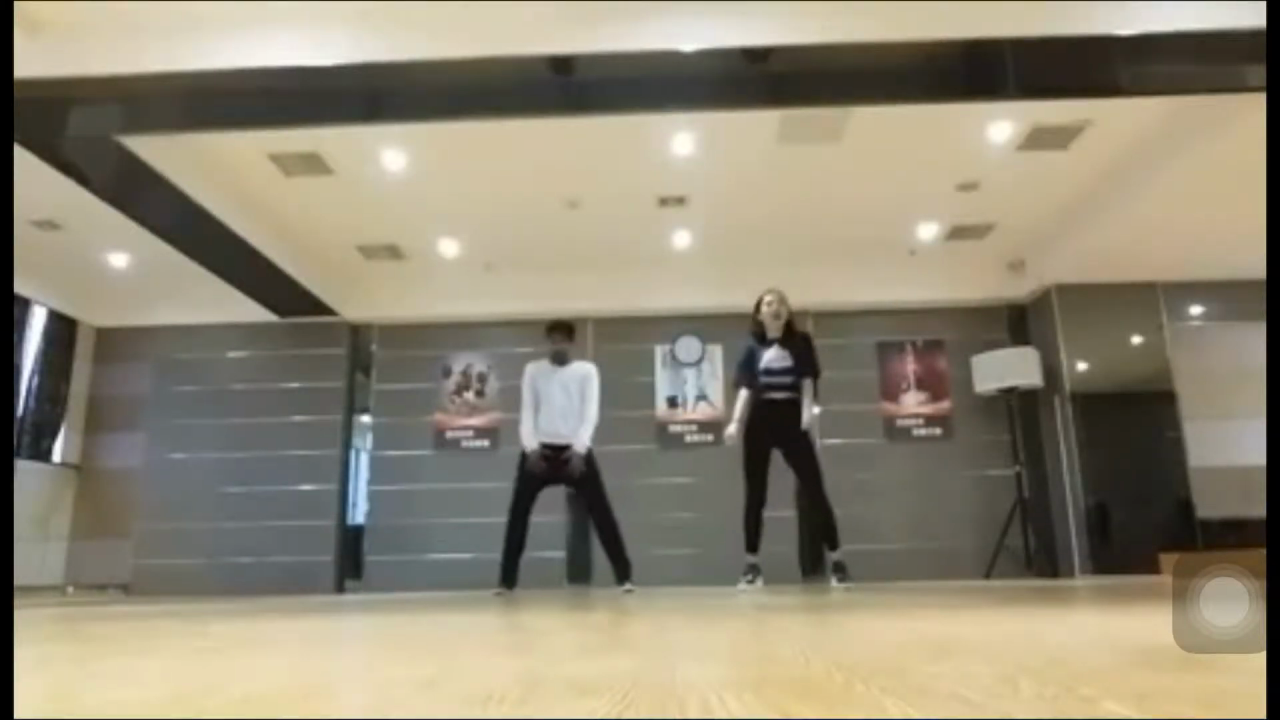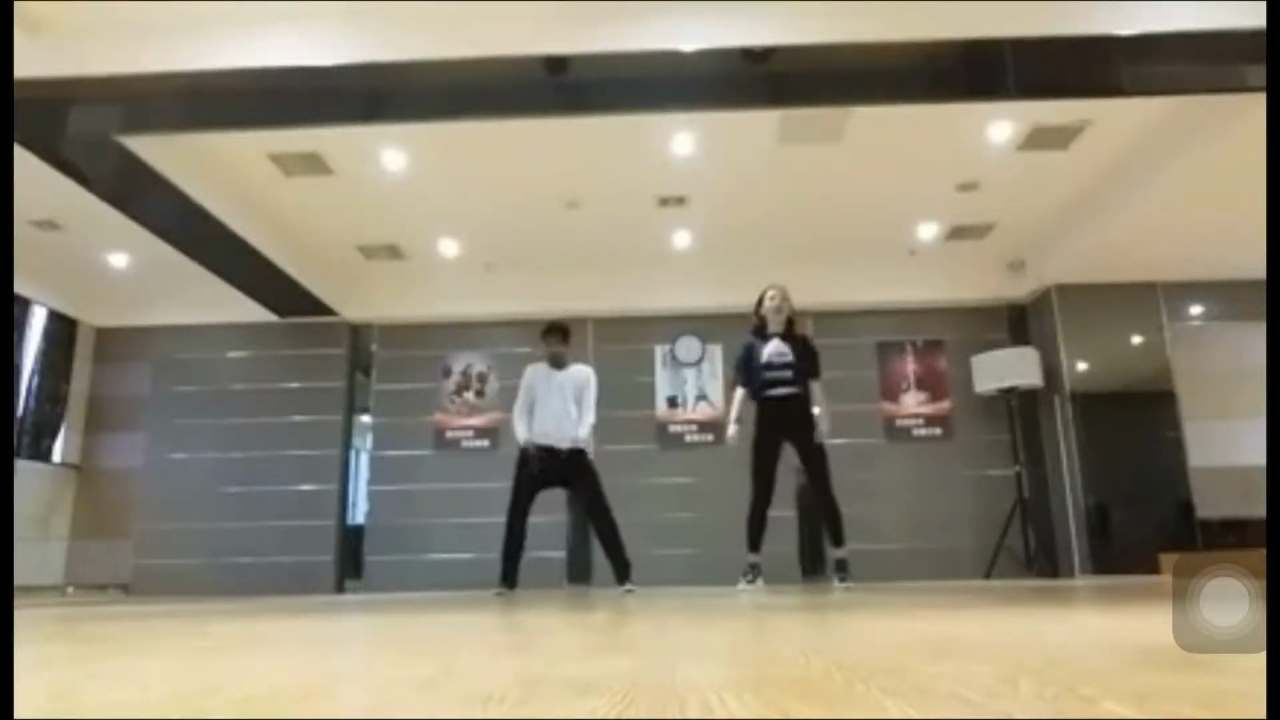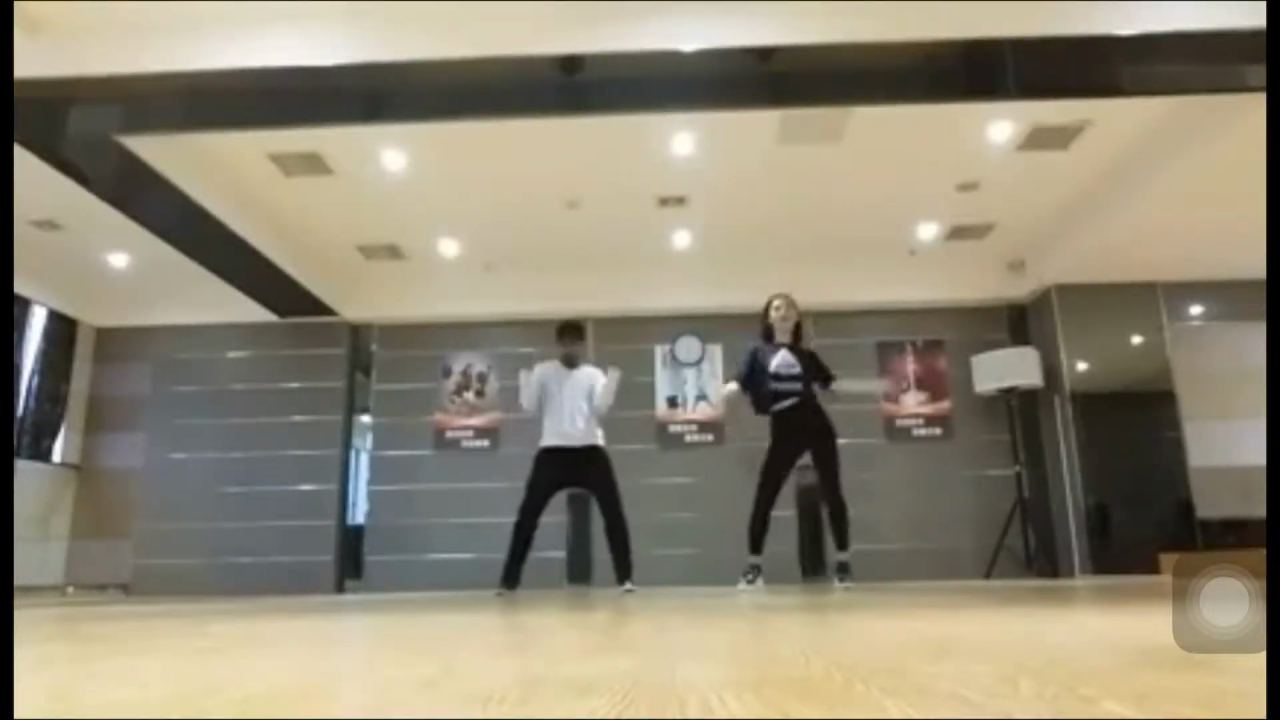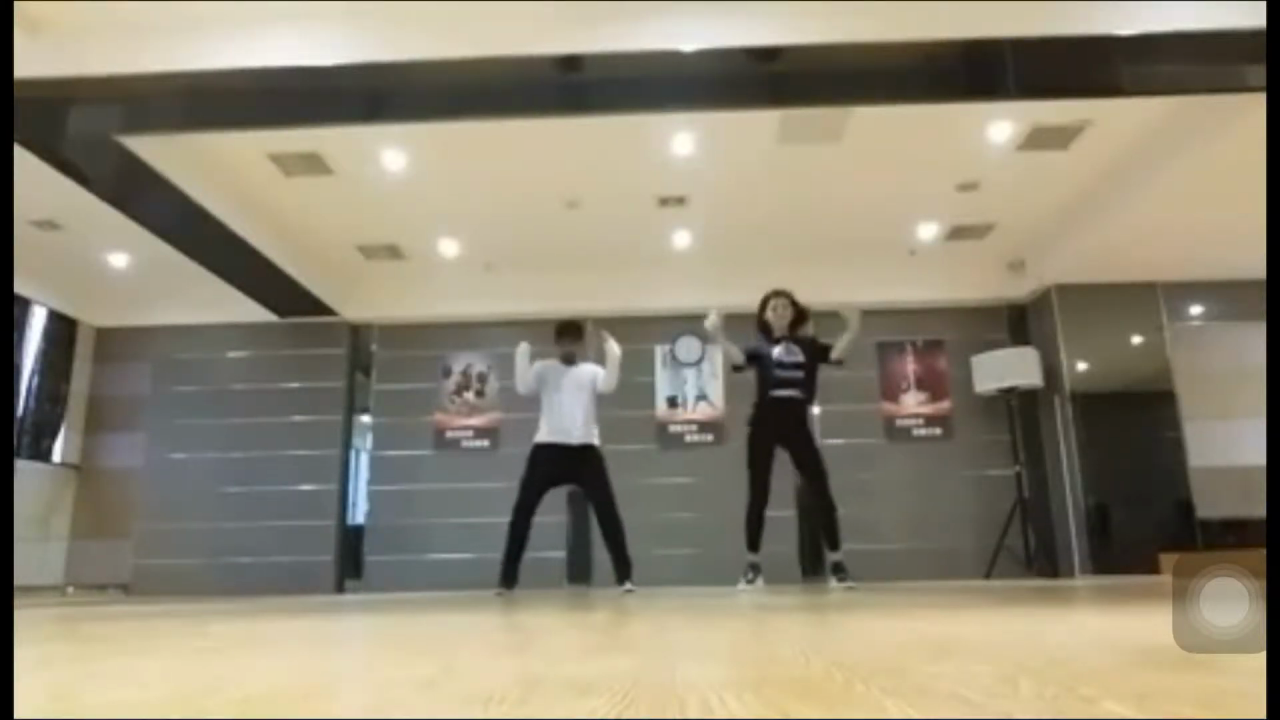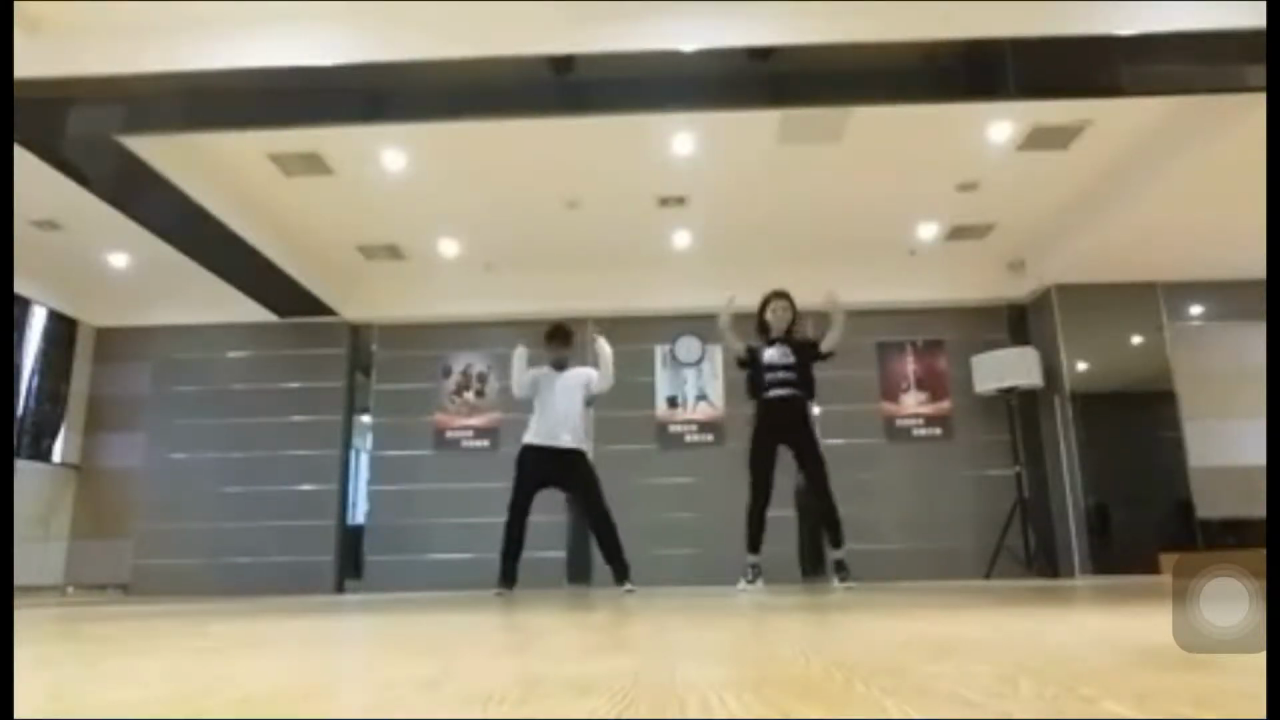
dt=0.2s
person 1, frame 1
left shoulder: (801, 342)
right shoulder: (753, 350)
left elbow: (807, 380)
right elbow: (746, 387)
left wrist: (807, 410)
right wrist: (735, 421)
left hip: (792, 423)
right hip: (759, 424)
left knee: (814, 492)
right knee: (755, 496)
left ankle: (836, 562)
right ankle: (752, 566)
person 1, frame 2
left shoulder: (801, 343)
right shoulder: (753, 346)
left elbow: (812, 380)
right elbow: (742, 385)
left wrist: (820, 414)
right wrist: (733, 420)
left hip: (800, 417)
right hip: (768, 420)
left knee: (821, 489)
right knee: (761, 494)
left ankle: (840, 561)
right ankle: (753, 565)
person 1, frame 3
left shoulder: (806, 355)
right shoulder: (759, 353)
left elbow: (829, 383)
right elbow: (740, 384)
right wrist: (723, 393)
left hip: (815, 426)
right hip: (783, 431)
left knee: (833, 494)
right knee: (764, 498)
left ankle: (842, 563)
right ankle: (754, 566)
person 1, frame 4
left shoulder: (807, 345)
right shoulder: (761, 347)
left elbow: (834, 354)
right elbow: (738, 359)
left wrist: (852, 329)
right wrist: (717, 334)
left hip: (796, 424)
right hip: (765, 423)
left knee: (821, 491)
right knee: (758, 494)
left ankle: (836, 562)
right ankle: (753, 565)
person 1, frame 5
left shoulder: (801, 346)
right shoulder: (757, 350)
left elbow: (827, 347)
right elbow: (738, 352)
left wrist: (838, 321)
right wrist: (725, 327)
left hip: (798, 422)
right hip: (766, 423)
left knee: (819, 491)
right knee: (759, 495)
left ankle: (839, 562)
right ankle: (753, 566)
person 2, frame 1
left shoulder: (587, 371)
right shoulder: (533, 370)
left elbow: (590, 413)
right elbow: (527, 411)
left wrist: (578, 448)
right wrist: (530, 447)
left hip: (575, 451)
right hip: (540, 450)
left knee: (601, 511)
right knee: (518, 511)
left ankle: (624, 575)
right ankle: (507, 579)
person 2, frame 2
left shoulder: (584, 373)
right shoulder: (532, 372)
left elbow: (587, 415)
right elbow: (520, 410)
left wrist: (579, 437)
right wrist: (523, 437)
left hip: (573, 452)
right hip: (537, 451)
left knee: (599, 511)
right knee: (516, 512)
left ankle: (623, 575)
right ankle: (508, 578)
person 2, frame 3
left shoulder: (594, 375)
right shoulder: (544, 371)
left elbow: (601, 407)
right elbow: (531, 406)
left wrist: (613, 381)
right wrist: (525, 383)
left hip: (589, 450)
right hip: (553, 451)
left knee: (613, 510)
right knee: (528, 513)
left ankle: (624, 576)
right ankle: (510, 578)
person 2, frame 4
left shoulder: (592, 371)
right shoulder: (544, 368)
left elbow: (609, 385)
right elbow: (523, 388)
left wrist: (611, 350)
right wrist: (523, 352)
left hip: (584, 448)
right hip: (547, 449)
left knee: (607, 509)
right knee: (522, 510)
left ankle: (624, 575)
right ankle: (508, 578)
person 2, frame 5
left shoulder: (584, 375)
right shoulder: (537, 376)
left elbow: (605, 384)
right elbow: (519, 391)
left wrist: (602, 348)
right wrist: (520, 355)
left hip: (571, 453)
right hip: (535, 451)
left knee: (598, 513)
right knee: (517, 512)
left ankle: (622, 575)
right ankle: (507, 577)
